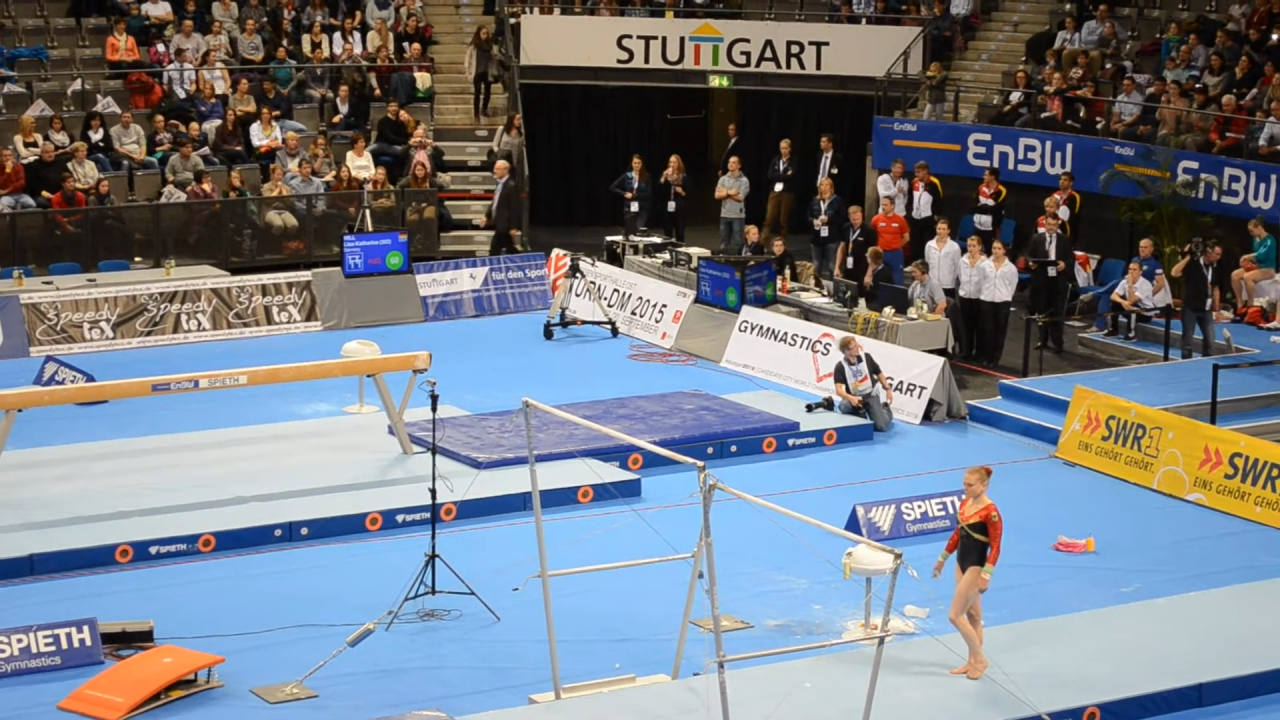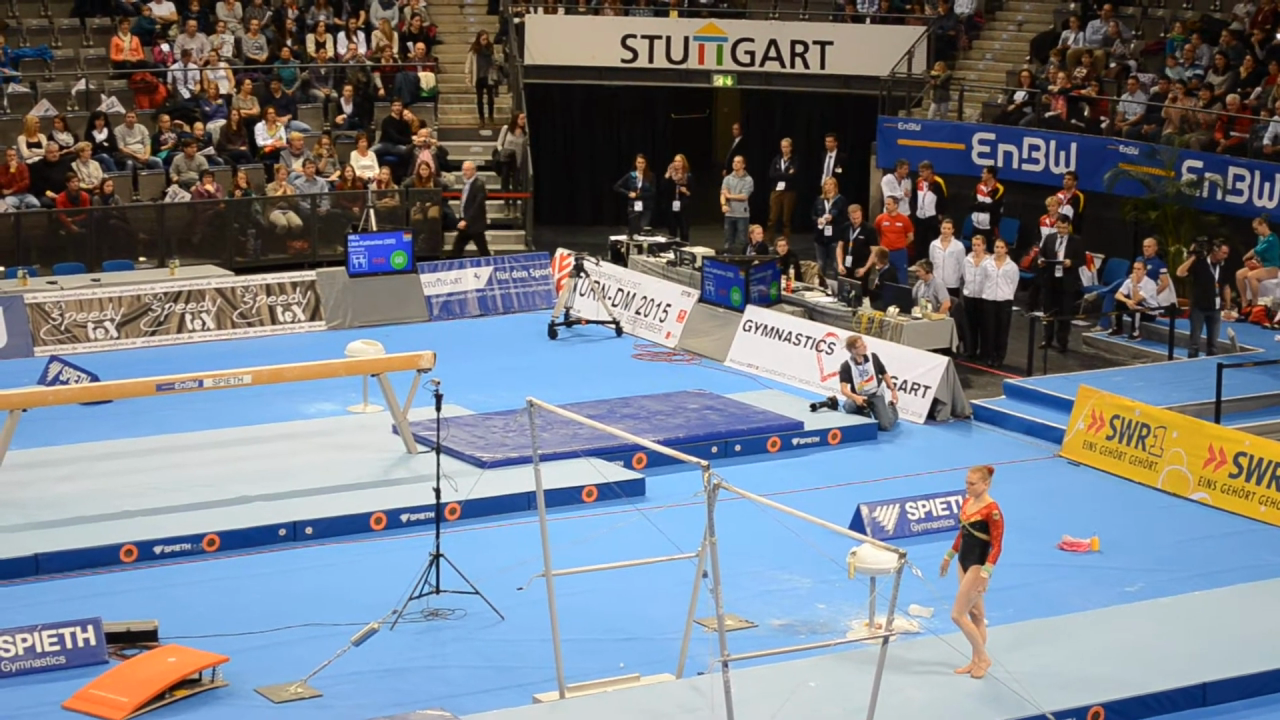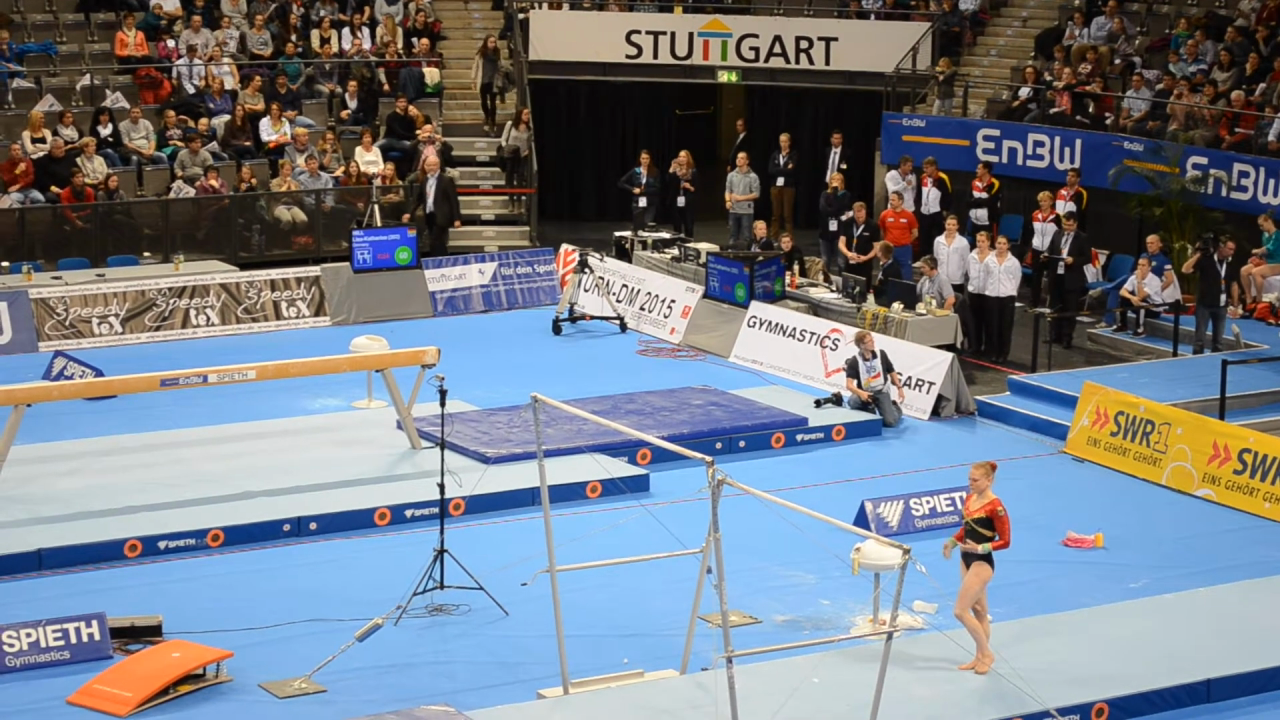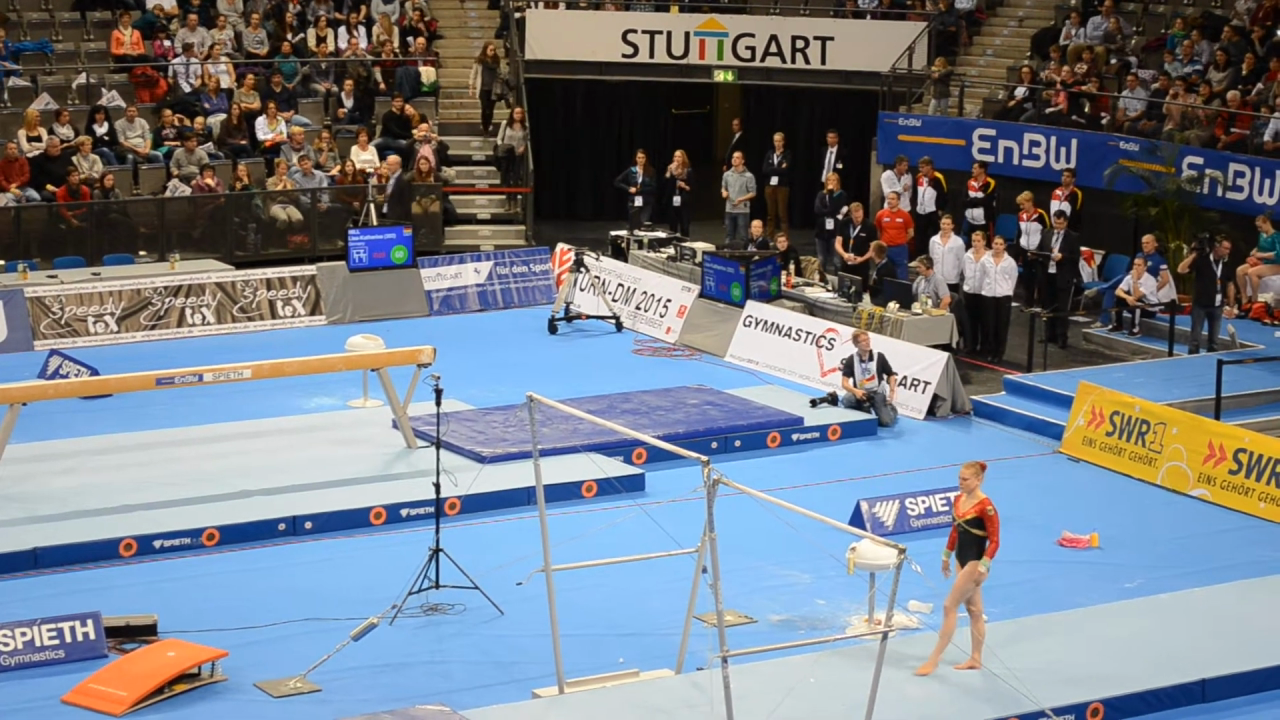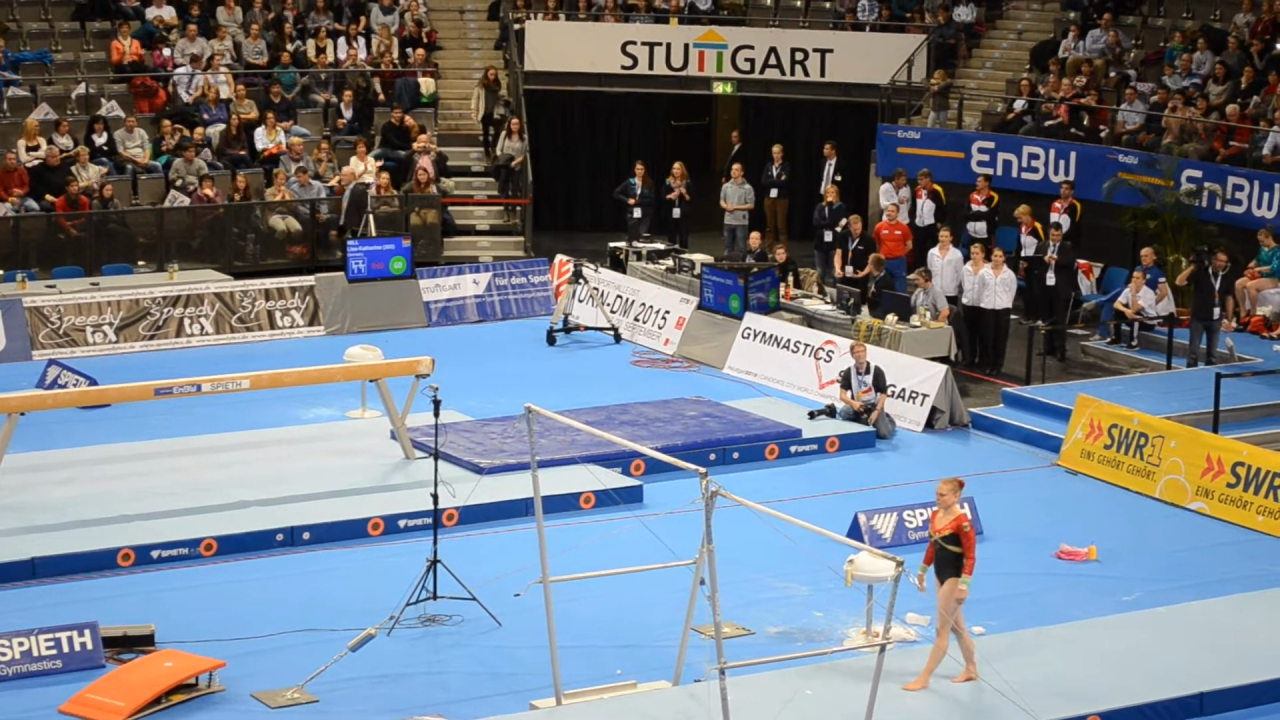
dt=0.5s
person 1, frame 1
left shoulder: (991, 512)
right shoulder: (965, 503)
left elbow: (995, 548)
left wrist: (985, 576)
right wrist: (942, 558)
left hip: (976, 567)
right hip: (962, 563)
left knee: (955, 615)
right knee: (972, 615)
left ankle: (980, 659)
right ankle: (972, 661)
person 1, frame 2
left shoulder: (992, 510)
right shoulder: (967, 502)
left elbow: (996, 547)
left wrist: (985, 574)
right wrist: (949, 556)
left hip: (978, 567)
right hip: (964, 563)
left knee: (958, 615)
right knee: (975, 614)
left ankle: (983, 658)
right ankle: (976, 661)
person 1, frame 3
left shoulder: (995, 506)
right shoulder: (969, 498)
left elbow: (1005, 541)
left wrist: (979, 548)
right wrist: (952, 542)
left hip: (982, 563)
right hip: (966, 560)
left knee: (960, 611)
right knee: (979, 610)
left ankle: (986, 653)
right ankle: (979, 657)
person 1, frame 4
left shoulder: (986, 506)
right shoulder: (958, 500)
left elbow: (994, 541)
left wrist: (982, 568)
right wrist: (947, 557)
left hip: (975, 563)
right hip: (961, 560)
left knee: (949, 607)
right knee: (973, 610)
left ankle: (934, 658)
right ankle: (975, 659)
person 1, frame 5
left shoulder: (962, 522)
right shoulder: (935, 515)
left elbow: (970, 557)
left wrist: (963, 586)
right wrist: (922, 571)
left hip: (954, 579)
right hip: (940, 576)
left knee: (941, 629)
right knee: (956, 626)
left ankle: (924, 678)
right ankle: (971, 670)
